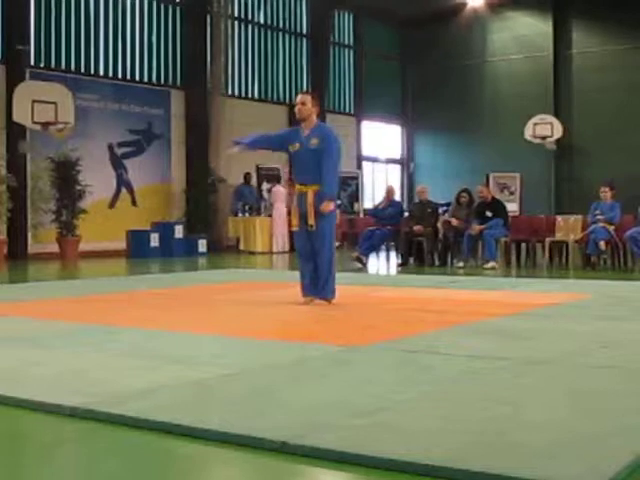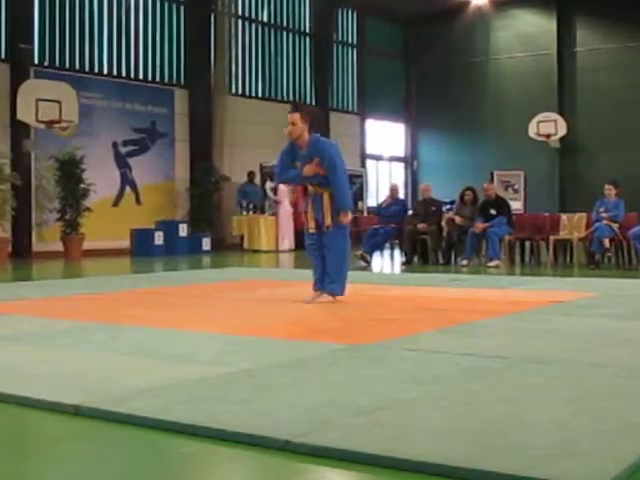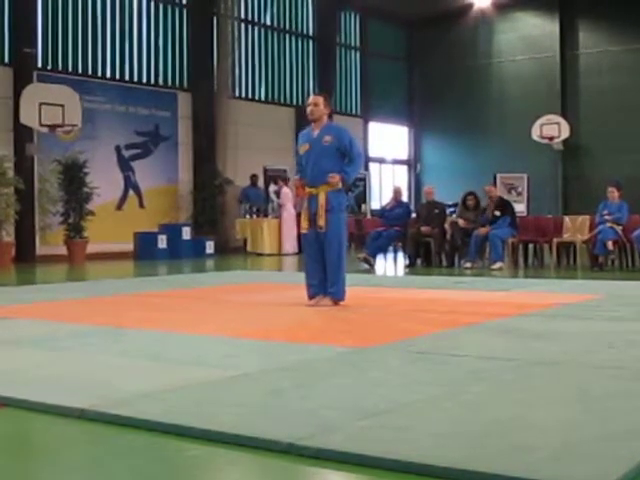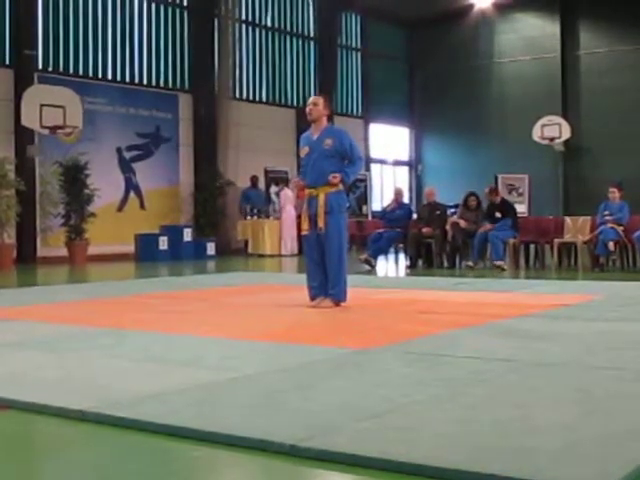
dt=1s
person 1, frame 1
left shoulder: (327, 135)
right shoulder: (291, 135)
left elbow: (330, 168)
right elbow: (266, 139)
left wrist: (329, 198)
right wrist: (242, 144)
left hip: (321, 197)
right hip: (300, 197)
left knee: (323, 247)
right knee: (304, 248)
left ankle: (325, 293)
right ankle: (310, 291)
person 1, frame 2
left shoulder: (325, 147)
right shoulder: (290, 150)
left elbow: (340, 180)
right elbow: (280, 175)
left wrist: (345, 210)
right wrist: (303, 172)
left hip: (334, 198)
right hip: (315, 199)
left knee: (335, 243)
right knee: (314, 243)
left ankle: (332, 289)
right ankle: (320, 287)
person 1, frame 3
left shoulder: (339, 133)
right shoulder: (303, 136)
left elbow: (357, 158)
left wrist: (344, 177)
right wrist: (299, 179)
left hip: (332, 197)
right hip: (310, 199)
left knee: (333, 246)
right knee: (311, 247)
left ankle: (333, 294)
right ankle: (316, 292)
person 1, frame 4
left shoulder: (339, 135)
right shoulder: (304, 139)
left elbow: (357, 160)
left wrist: (343, 177)
right wrist: (301, 180)
left hip: (332, 199)
right hip: (310, 200)
left knee: (334, 248)
right knee: (312, 249)
left ankle: (334, 295)
right ankle: (317, 293)
